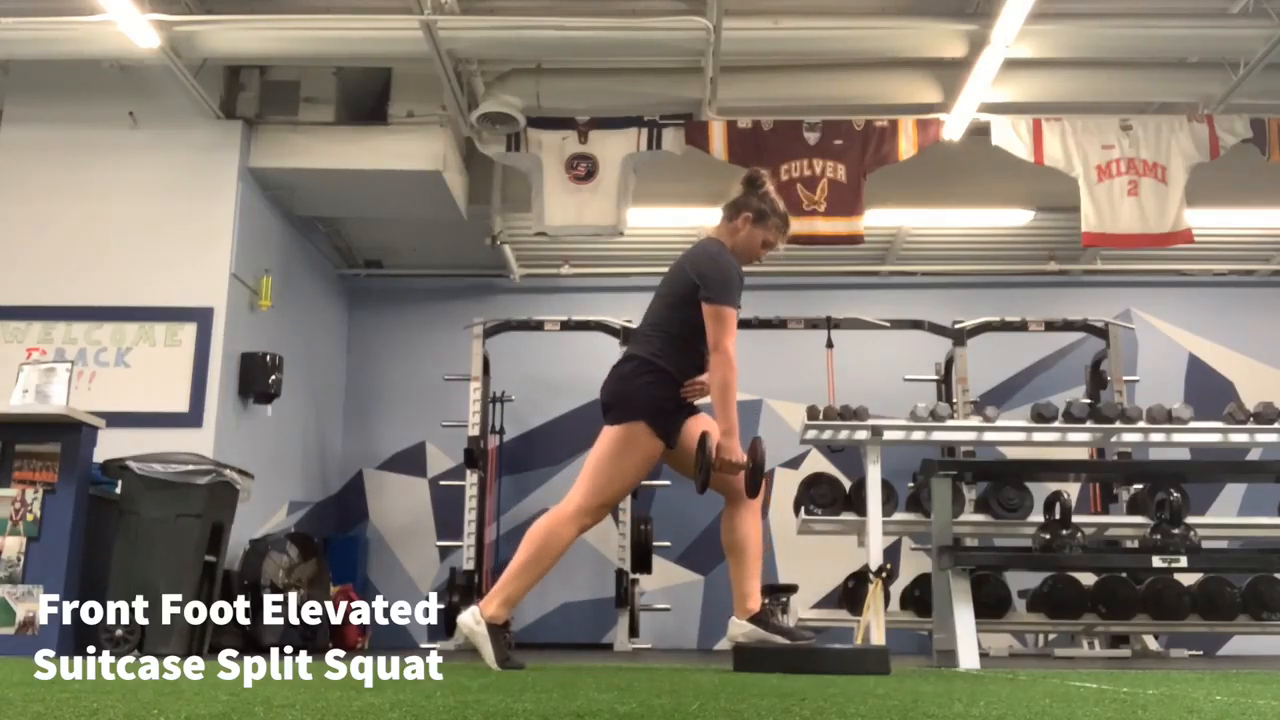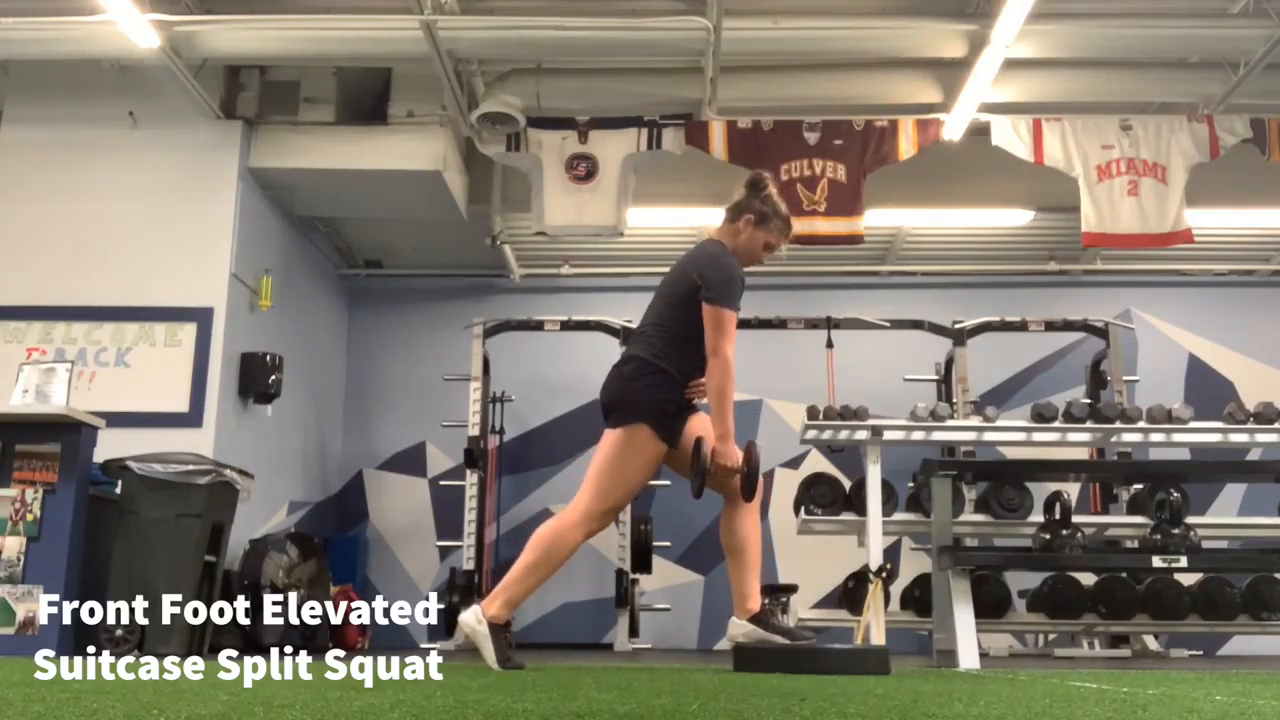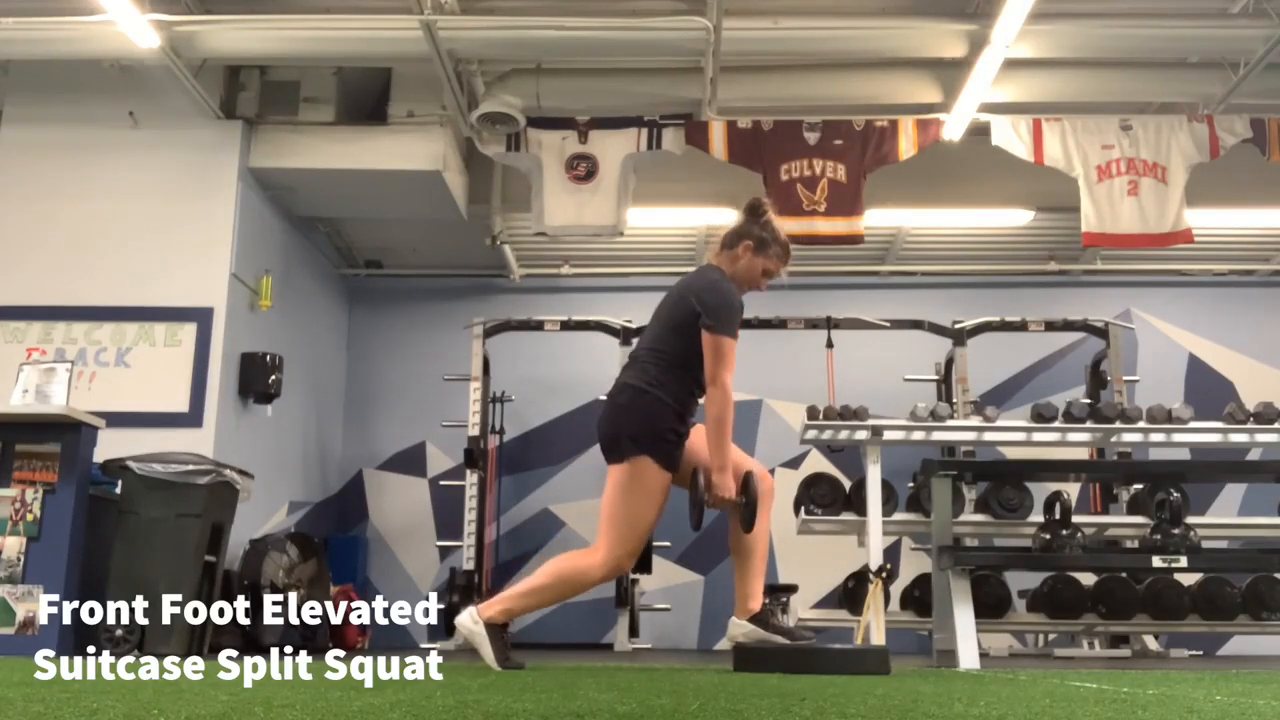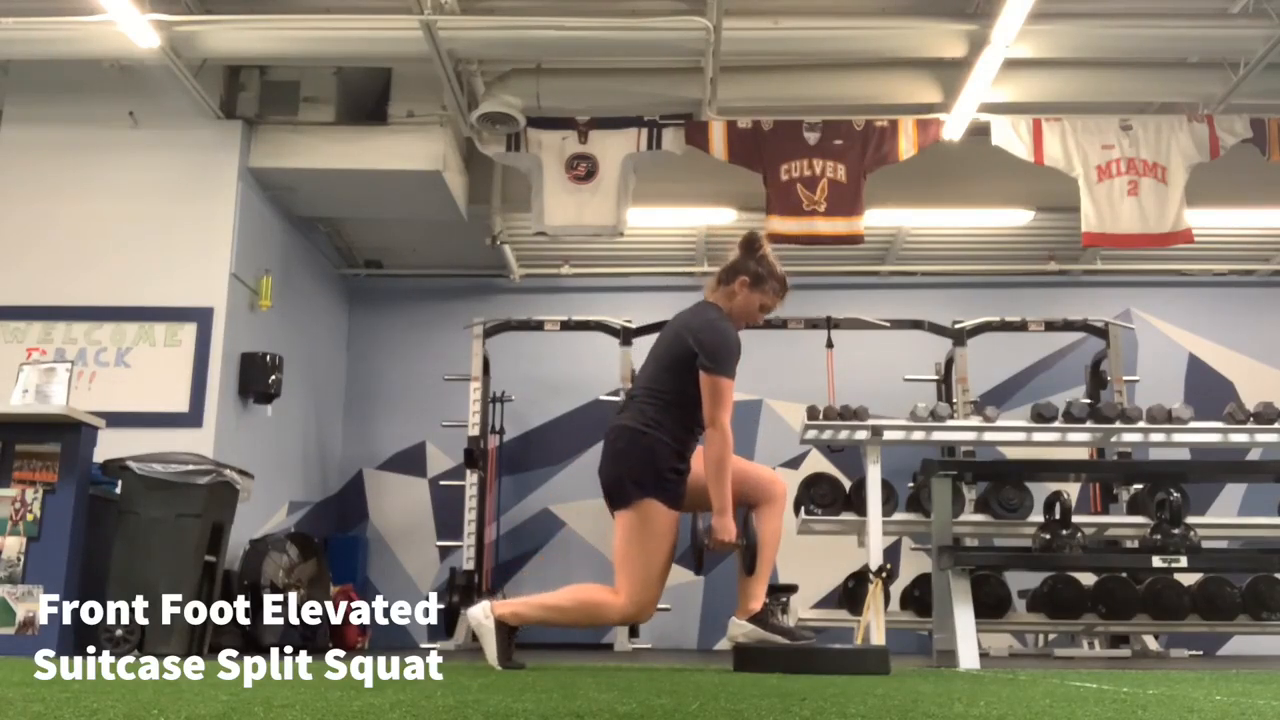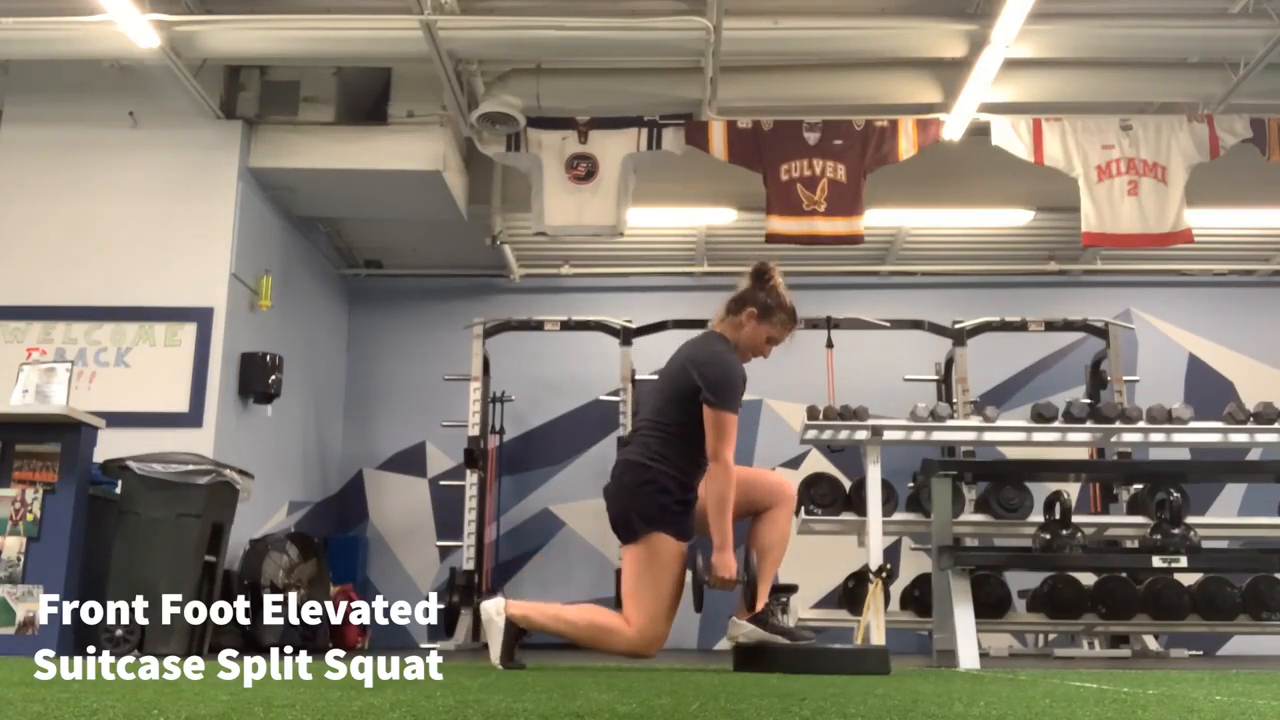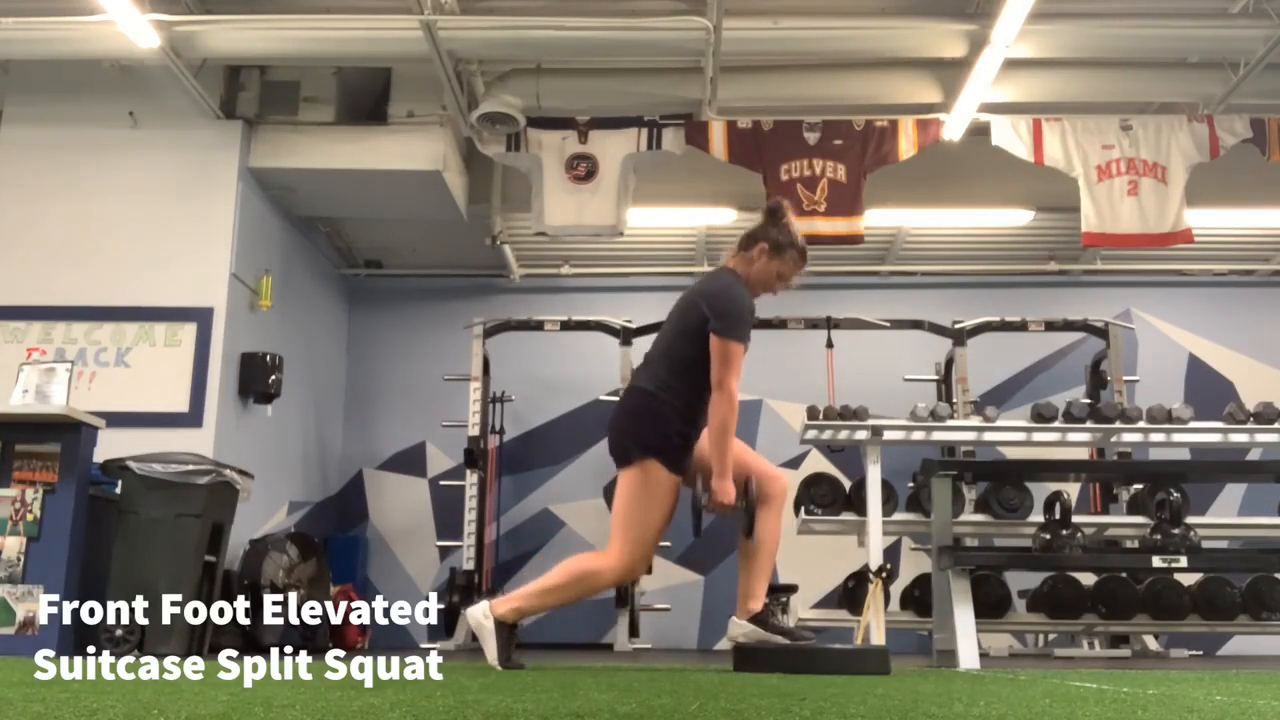
dt=0.5s
person 1, frame 1
left shoulder: (704, 258)
right shoulder: (721, 267)
right elbow: (723, 352)
left wrist: (703, 378)
right wrist: (729, 436)
left hip: (664, 397)
right hip: (642, 394)
left knee: (744, 487)
right knee: (583, 508)
left ankle: (748, 615)
right ankle: (489, 615)
person 1, frame 2
left shoulder: (705, 259)
right shoulder: (723, 268)
right elbow: (720, 355)
left wrist: (705, 381)
right wrist: (723, 437)
left hip: (662, 397)
right hip: (645, 395)
left knee: (743, 485)
right knee: (590, 514)
left ankle: (749, 616)
right ankle: (490, 615)
person 1, frame 3
left shoulder: (701, 284)
right shoulder: (723, 295)
right elbow: (718, 386)
right wrist: (721, 470)
left hip: (655, 418)
right hip: (643, 421)
left knee: (759, 485)
right knee: (613, 557)
left ankle: (750, 615)
right ankle: (488, 615)
person 1, frame 4
left shoulder: (698, 319)
right shoulder: (719, 334)
right elbow: (717, 428)
right wrist: (722, 514)
left hip: (655, 454)
right hip: (645, 461)
left knee: (770, 489)
right knee: (634, 606)
left ankle: (751, 615)
right ankle: (500, 613)
person 1, frame 5
left shoulder: (705, 349)
right shoulder: (724, 366)
right elbow: (720, 462)
right wrist: (723, 549)
left hip: (661, 484)
right hip: (652, 494)
left knee: (781, 493)
right knee: (642, 639)
left ankle: (754, 615)
right ankle: (512, 613)
person 1, frame 6
left shoulder: (716, 287)
right shoulder: (735, 300)
right elbow: (724, 393)
right wrist: (722, 477)
left hip: (668, 423)
right hip: (654, 426)
left knee: (772, 487)
right knee: (624, 562)
left ankle: (751, 614)
right ankle: (498, 612)
